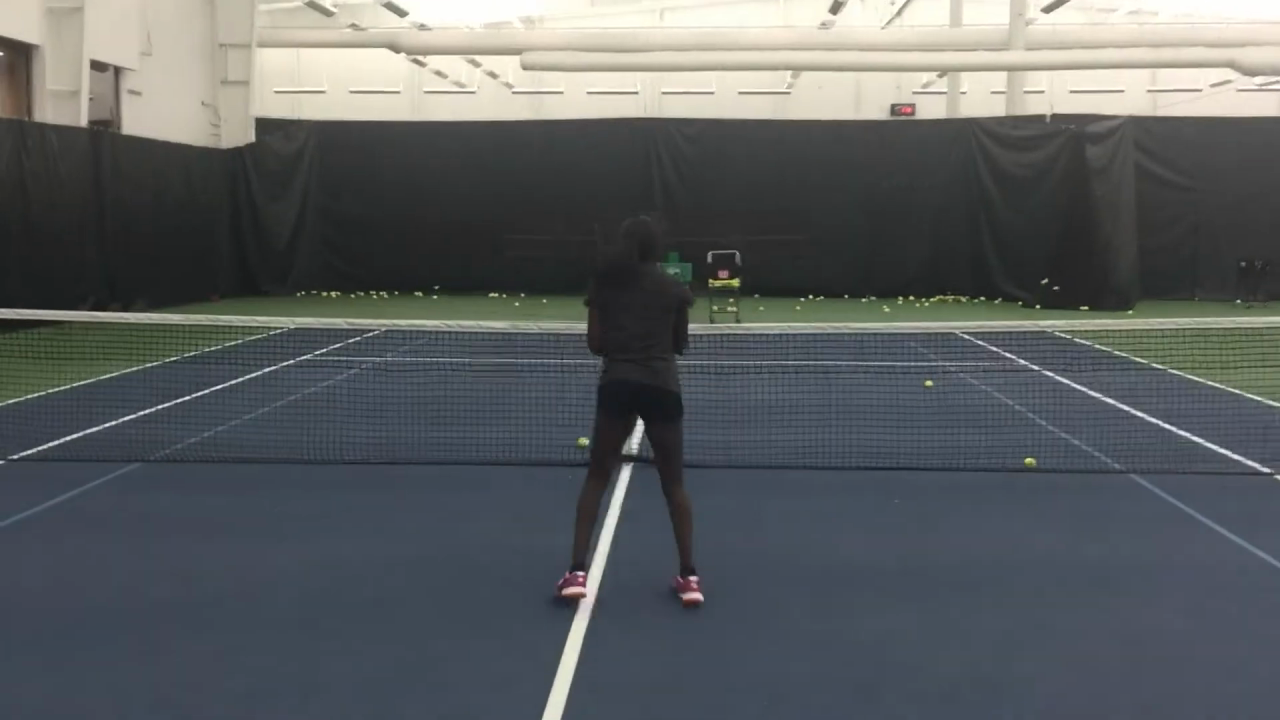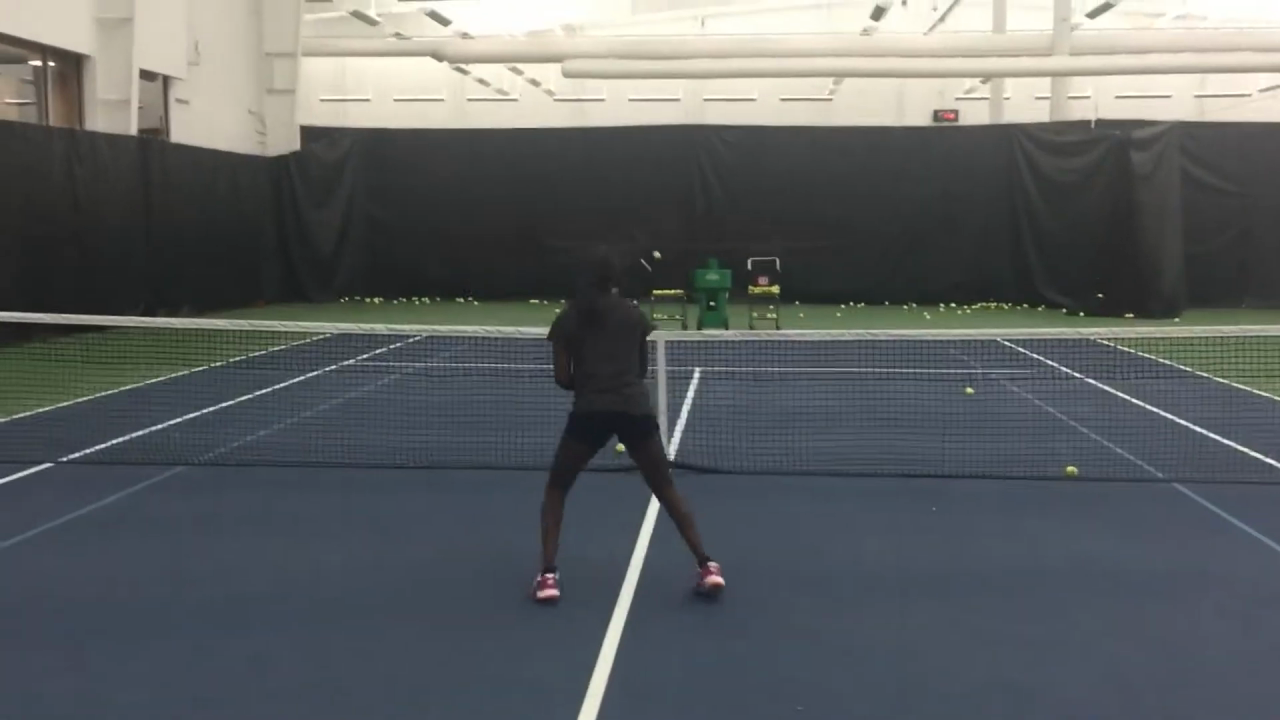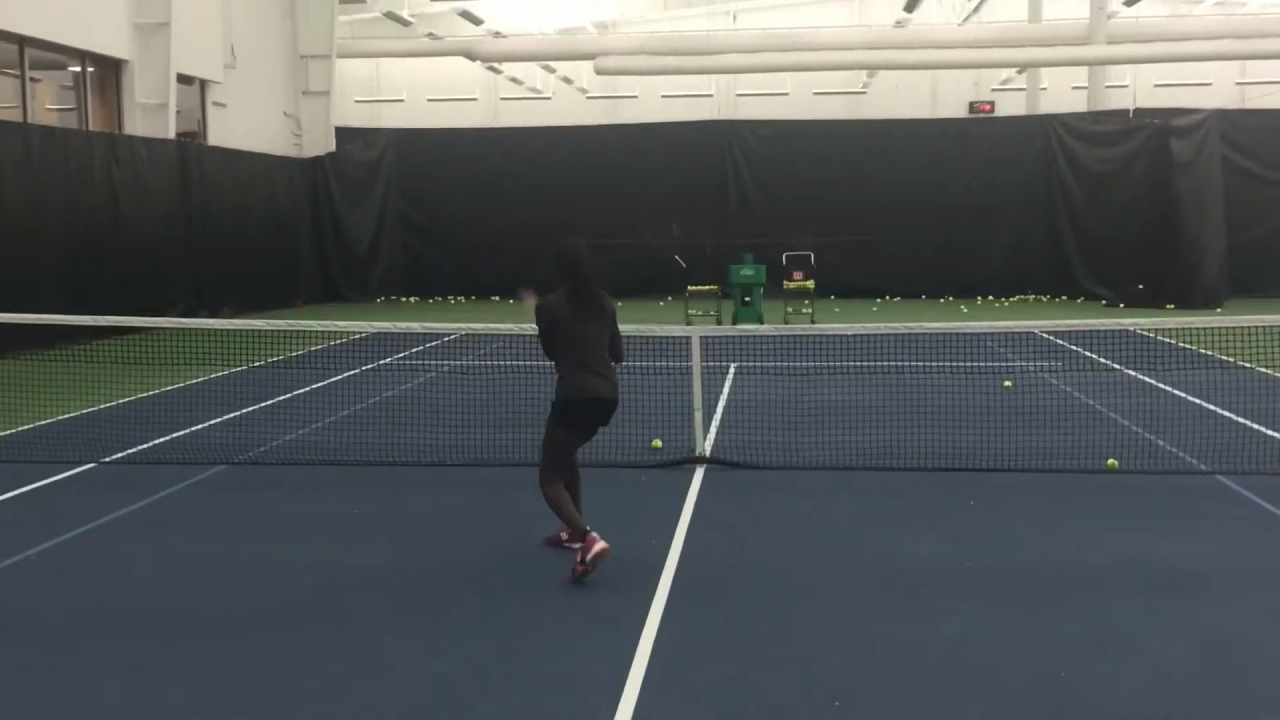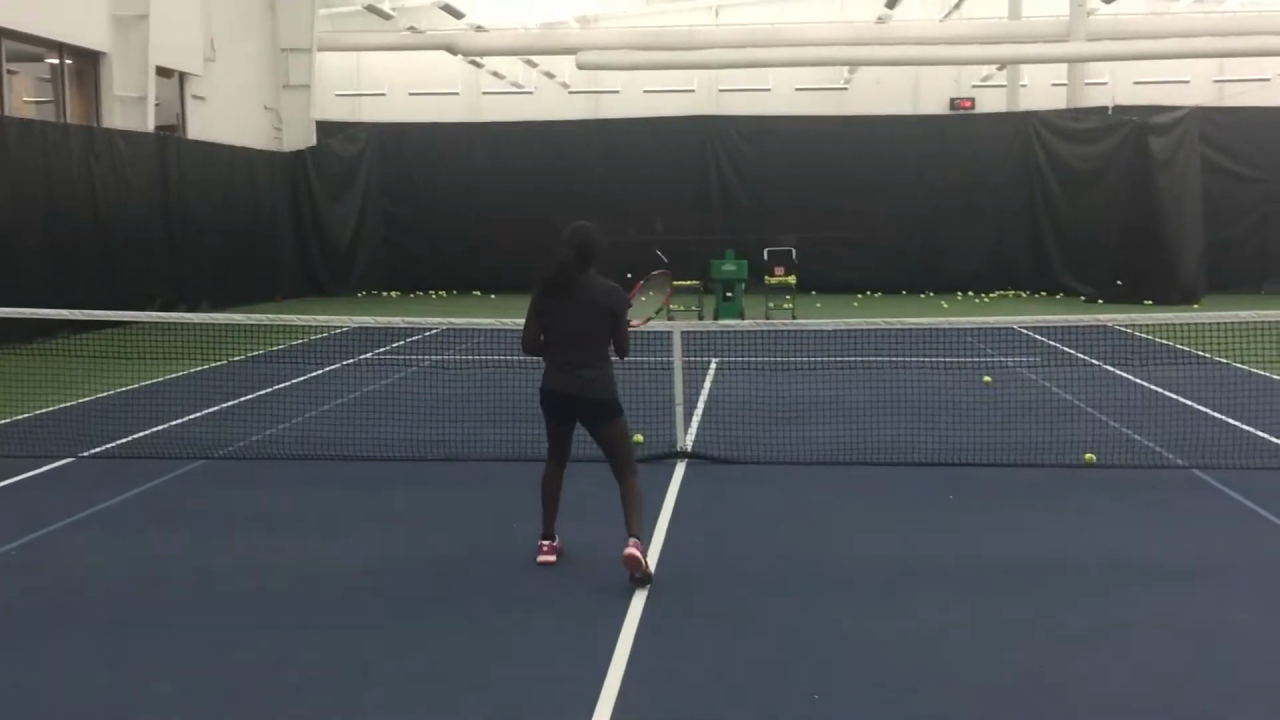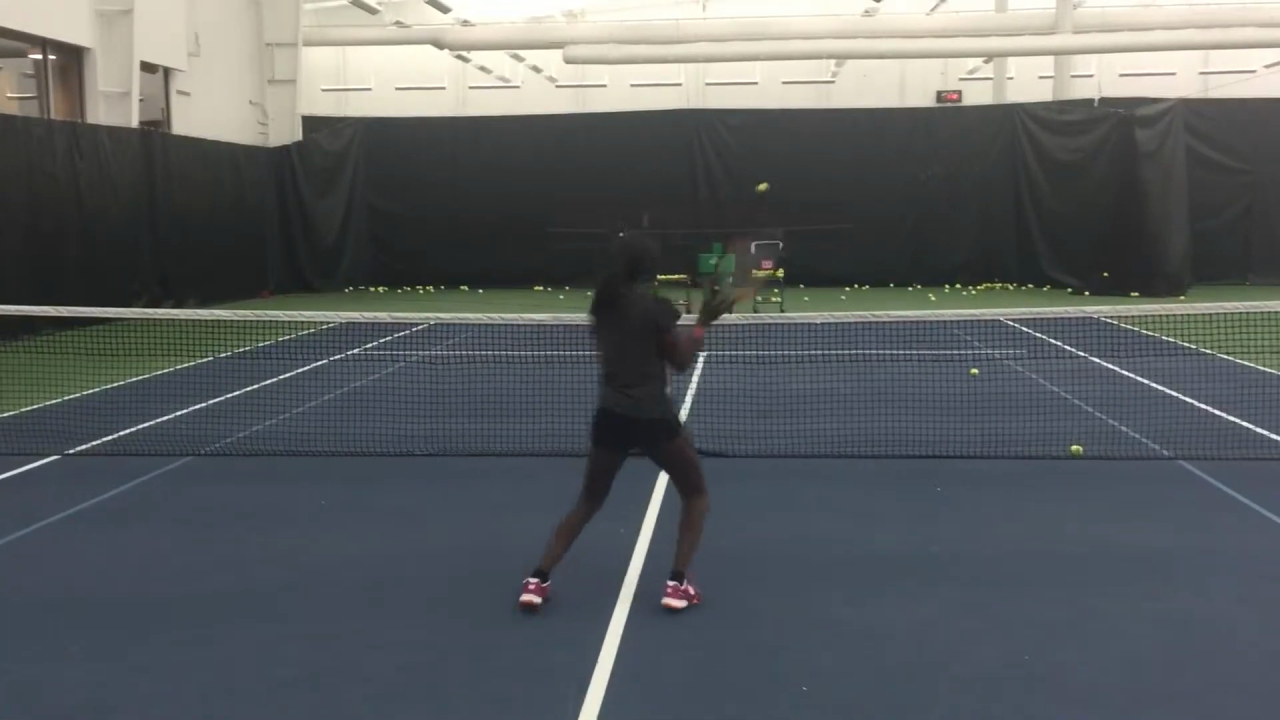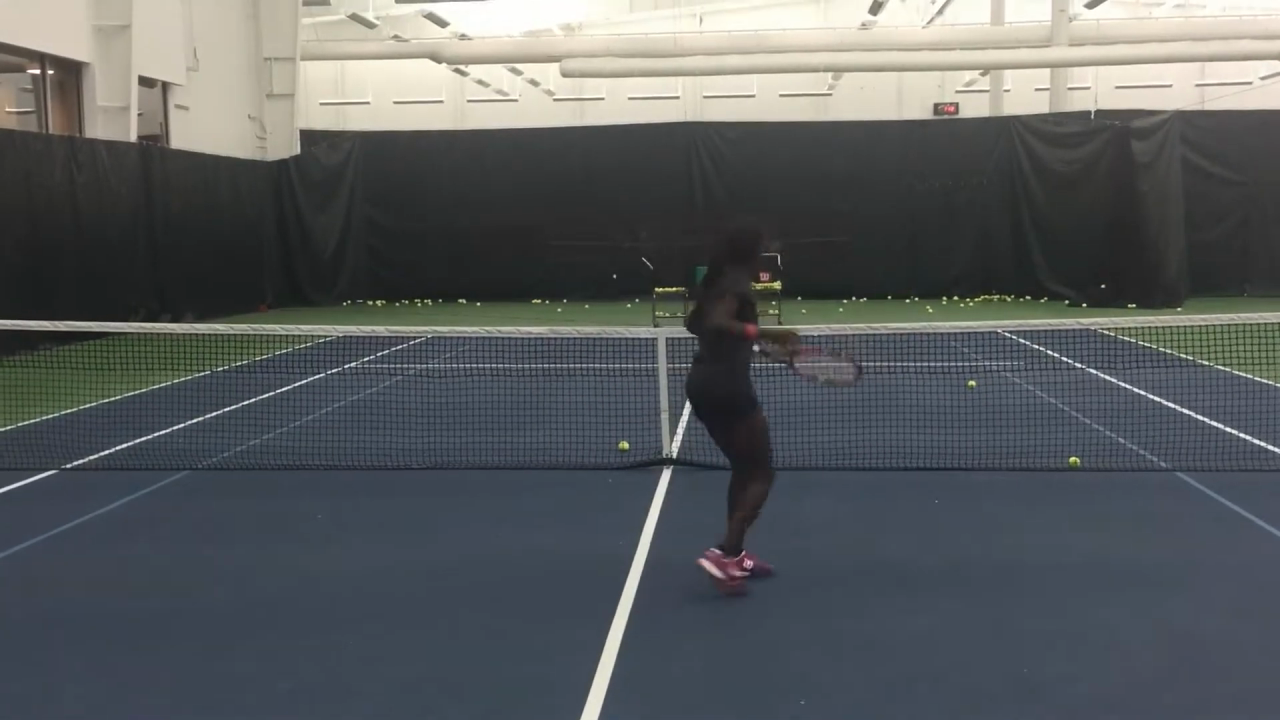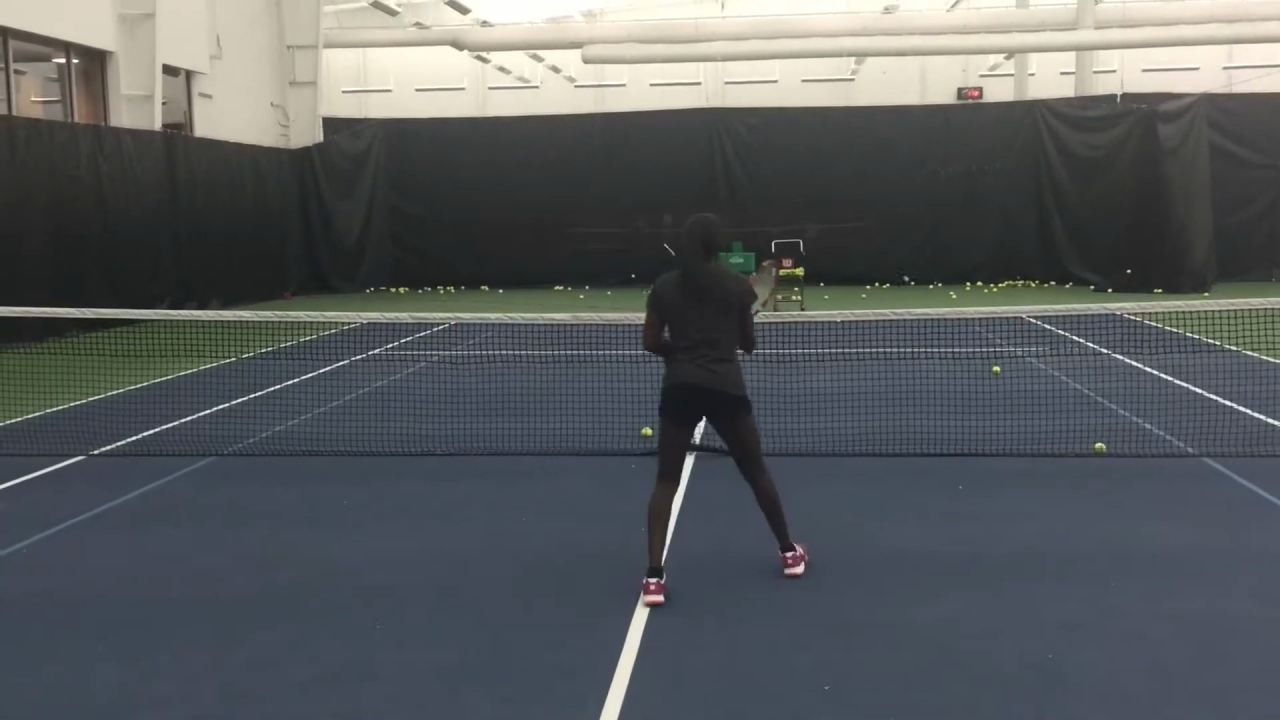
dt=0.7s
person 1, frame 1
left shoulder: (605, 283)
right shoulder: (675, 289)
left elbow: (595, 342)
right elbow: (680, 345)
left hip: (618, 385)
right hip: (662, 388)
left knee: (597, 479)
right knee: (673, 484)
left ankle: (576, 571)
right ankle: (689, 577)
person 1, frame 2
left shoulder: (567, 319)
right shoulder: (634, 315)
left elbow: (563, 379)
left hip: (589, 412)
right hip: (635, 409)
left knee: (556, 489)
right knee: (666, 492)
left ankle: (549, 575)
right ankle: (707, 566)
person 1, frame 3
left shoulder: (549, 305)
right shoulder: (604, 302)
left elbow: (551, 352)
left hip: (575, 396)
right hip: (607, 396)
left knee: (550, 481)
right knee: (565, 459)
left ankle: (588, 537)
right ankle: (573, 530)
person 1, frame 4
left shoulder: (546, 290)
right shoulder: (612, 293)
left elbow: (529, 345)
right elbow: (622, 350)
right wrist: (623, 329)
left hip: (555, 390)
right hip: (597, 392)
left knee: (556, 461)
right knee: (626, 471)
left ankle: (548, 541)
right ankle: (634, 542)
person 1, frame 5
left shoulder: (605, 306)
right shoulder: (656, 306)
right elbow: (681, 361)
right wrist: (703, 324)
left hip: (610, 412)
right hip: (652, 415)
left knee: (587, 503)
right knee: (695, 492)
left ankle: (536, 580)
right ankle: (677, 582)
person 1, frame 6
left shoulder: (718, 280)
right shoulder: (737, 283)
left elbow: (694, 323)
right elbow: (716, 322)
right wrist: (760, 333)
left hip: (702, 387)
right hip: (727, 390)
left knee: (745, 467)
right knee: (761, 475)
left ankle: (733, 555)
right ankle: (723, 553)
person 1, frame 7
left shoulder: (664, 285)
right shoulder: (736, 286)
left elbow: (651, 342)
right elbow: (749, 343)
left hip: (681, 388)
right hip: (726, 388)
left knee: (666, 482)
right knee: (756, 473)
left ankle: (654, 577)
right ankle: (789, 552)
